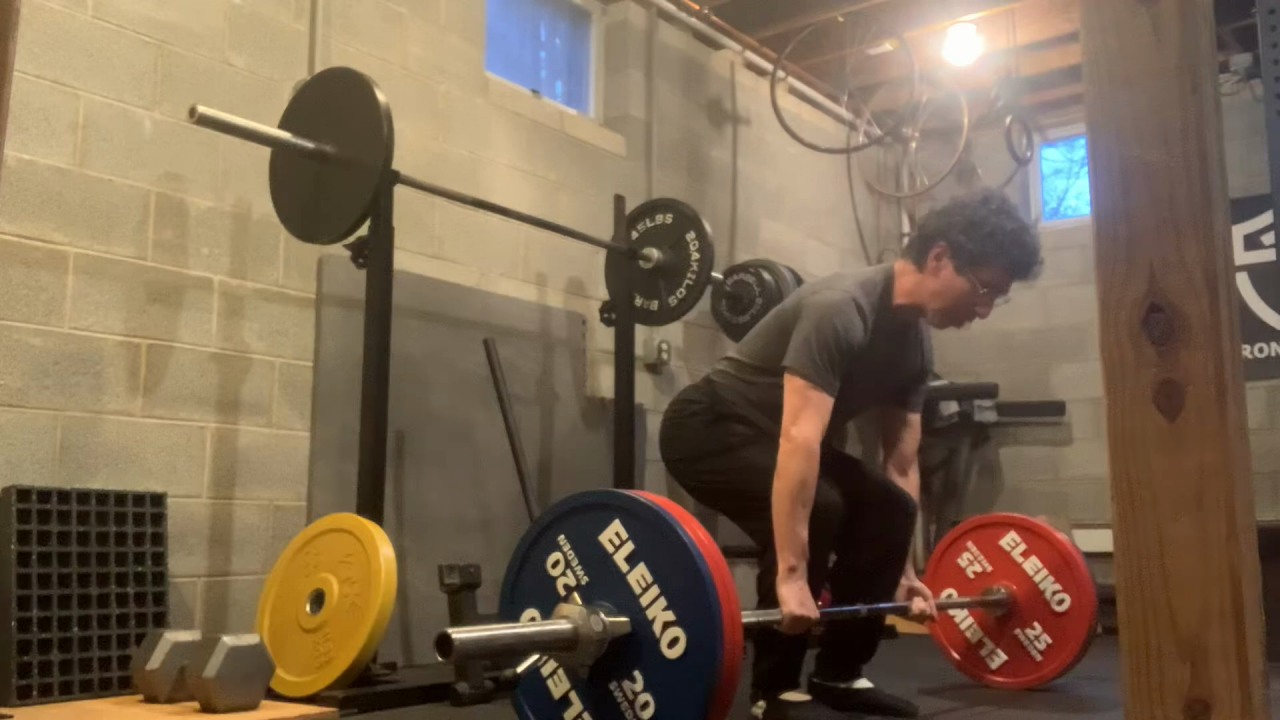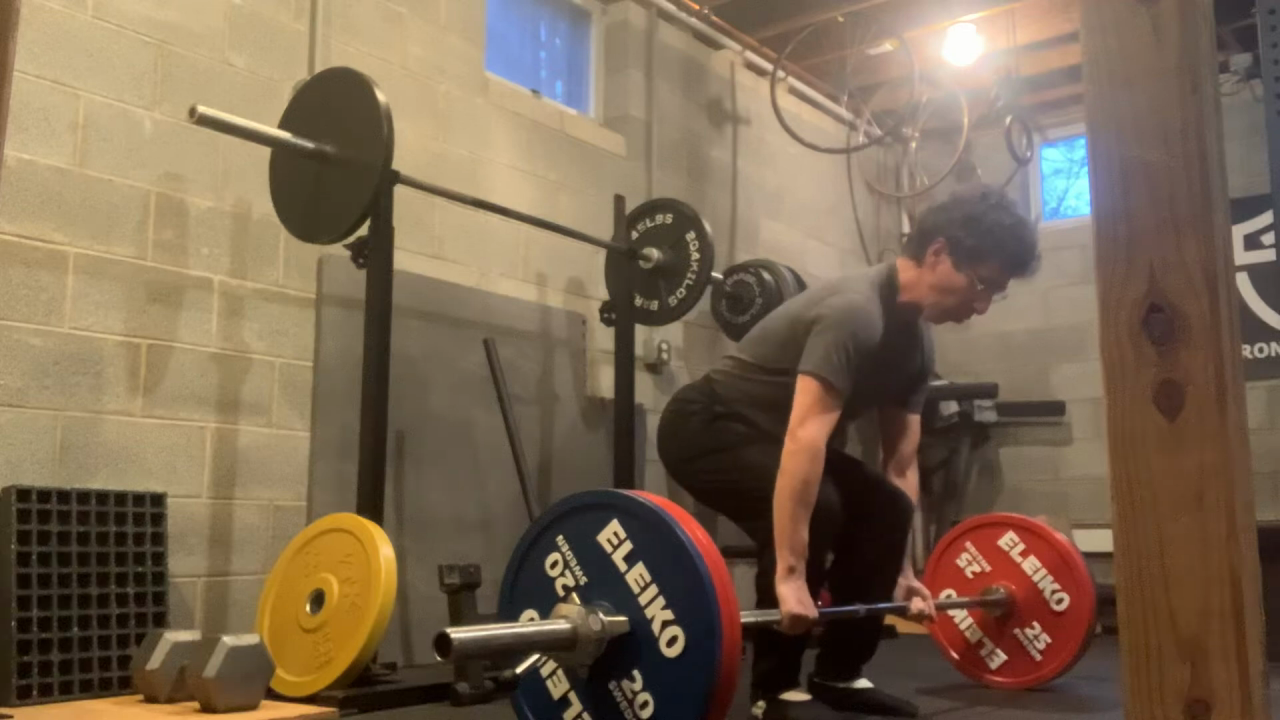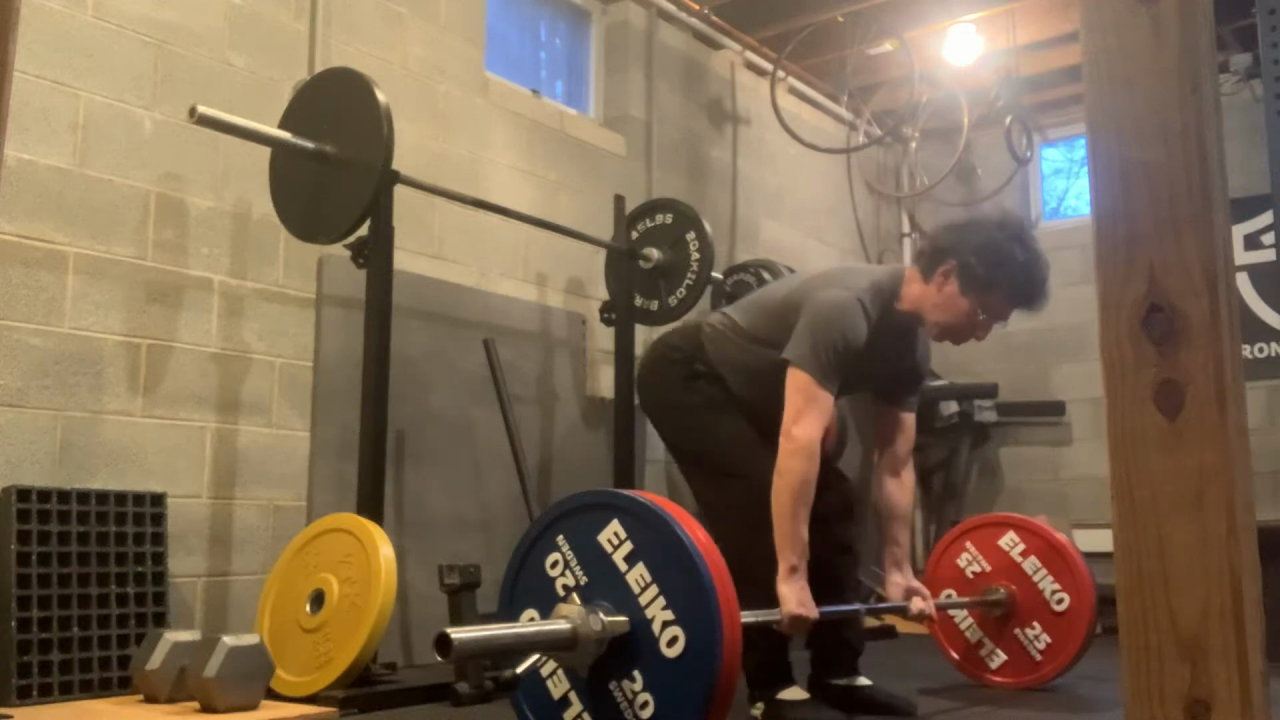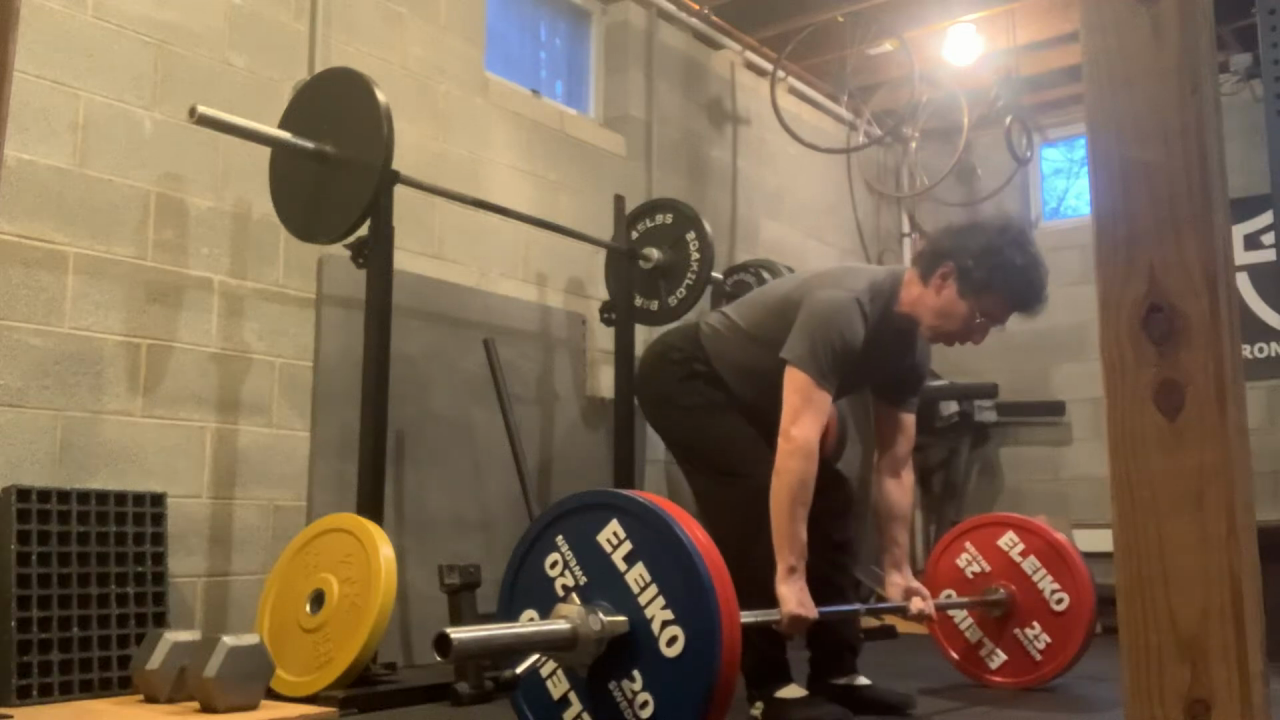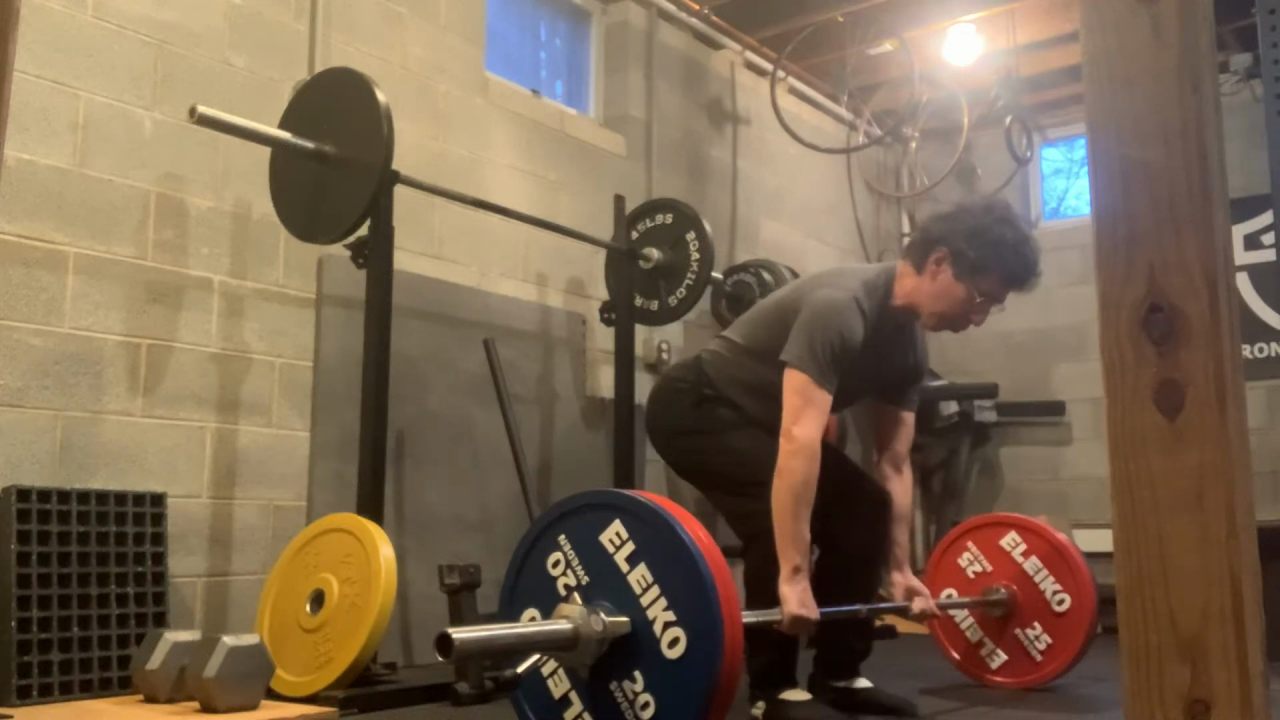
dt=0.7s
person 1, frame 1
left shoulder: (914, 342)
right shoulder: (841, 308)
left elbow: (901, 463)
right elbow: (798, 439)
left wrist: (904, 573)
right wrist: (792, 575)
left hip: (772, 438)
right hip: (708, 428)
left knee: (888, 509)
right knee: (815, 509)
left ankle: (838, 674)
person 1, frame 2
left shoulder: (915, 342)
right shoulder: (854, 312)
left elbow: (901, 465)
right elbow: (805, 439)
left wrist: (901, 572)
right wrist: (790, 576)
left hip: (768, 434)
right hip: (705, 427)
left knee: (885, 508)
right knee: (814, 509)
left ankle: (839, 675)
person 1, frame 3
left shoulder: (911, 344)
right shoulder: (844, 307)
left elbow: (895, 466)
right elbow: (799, 440)
left wrist: (898, 571)
right wrist: (790, 576)
left hip: (751, 395)
right hip: (687, 377)
left knee: (831, 501)
right knee: (757, 503)
left ankle: (837, 674)
person 1, frame 4
left shoulder: (910, 345)
right shoulder: (842, 307)
left elbow: (895, 467)
right elbow: (797, 440)
left wrist: (897, 571)
right wrist: (789, 576)
left hip: (747, 393)
right hip: (685, 376)
left knee: (828, 501)
right knee: (757, 501)
left ankle: (836, 673)
person 1, frame 5
left shoulder: (908, 343)
right shoulder: (839, 307)
left elbow: (894, 464)
right elbow: (798, 441)
left wrist: (898, 570)
right wrist: (794, 577)
left hip: (757, 417)
right hip: (694, 406)
left knee: (863, 505)
right knee: (781, 507)
left ankle: (838, 675)
